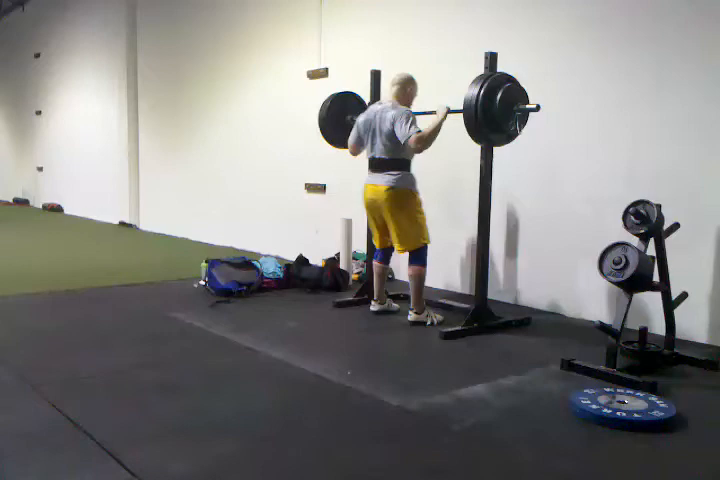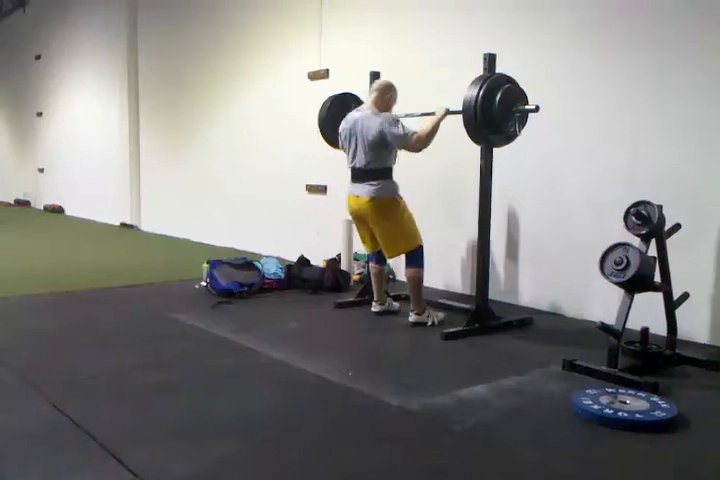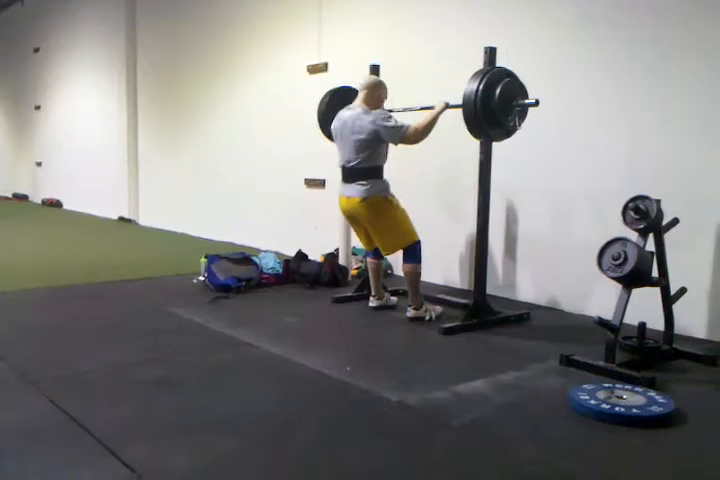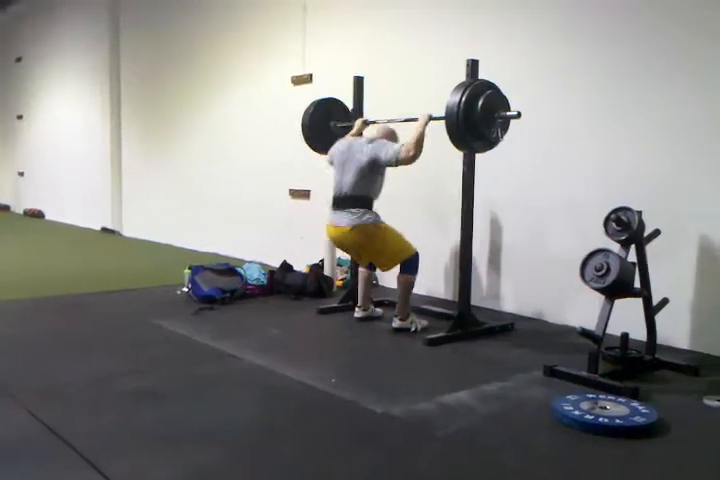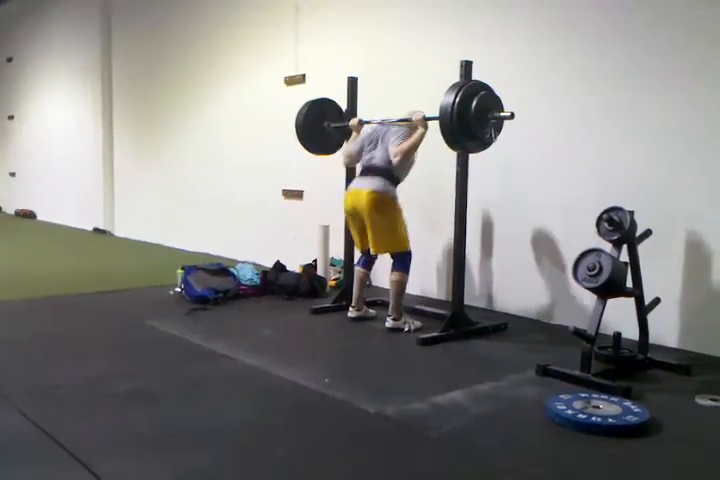
dt=0.3s
person 1, frame 1
left shoulder: (367, 114)
right shoulder: (400, 114)
left elbow: (353, 149)
right elbow: (417, 144)
right wrist: (440, 118)
left hip: (372, 187)
right hip: (396, 189)
left knee: (383, 246)
right knee: (417, 248)
left ankle: (379, 300)
right ankle: (418, 311)
person 1, frame 2
left shoulder: (347, 121)
right shoulder: (383, 122)
right elbow: (417, 143)
right wrist: (439, 118)
left hip: (354, 198)
right hip: (379, 197)
left knee: (376, 250)
right knee: (413, 250)
left ankle: (380, 301)
right ankle: (419, 311)
person 1, frame 3
left shoulder: (339, 118)
right shoulder: (376, 119)
right elbow: (413, 135)
right wrist: (437, 111)
left hip: (346, 198)
right hip: (371, 197)
left knee: (374, 245)
right knee: (411, 246)
left ankle: (377, 296)
right ankle: (416, 306)
person 1, frame 4
left shoulder: (347, 145)
right shoulder: (379, 148)
left elbow: (331, 158)
right elbow: (409, 154)
left wrist: (355, 131)
right wrist: (421, 126)
left hip: (335, 227)
right hip: (359, 226)
left knee: (369, 258)
right knee: (409, 258)
left ankle: (363, 307)
right ankle: (402, 318)
person 1, frame 5
left shoulder: (374, 129)
right shoulder: (401, 132)
left elbow: (347, 159)
right elbow: (398, 157)
left wrist: (355, 132)
right wrist: (421, 130)
left hip: (353, 195)
right hip: (377, 197)
left knee: (368, 253)
right knee: (401, 256)
left ankle: (356, 307)
right ankle: (395, 318)
